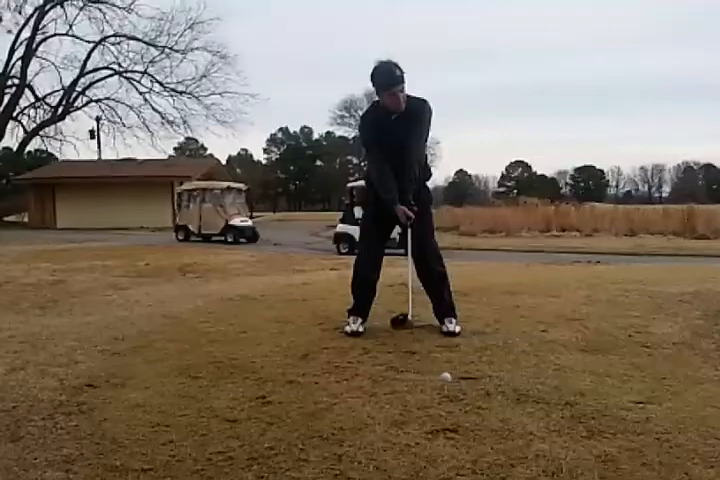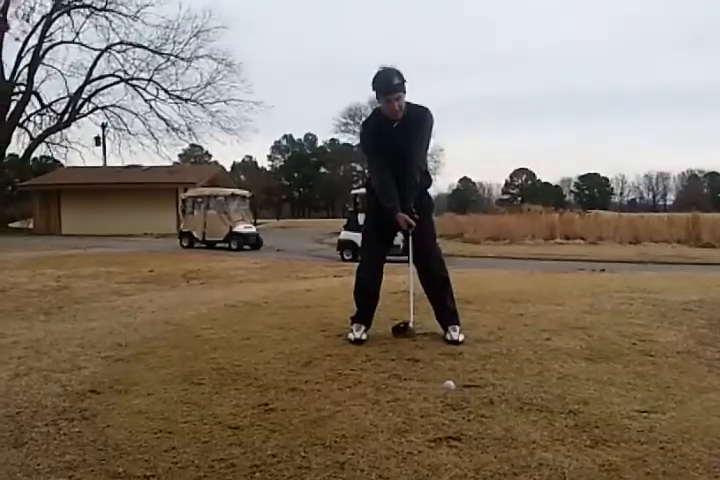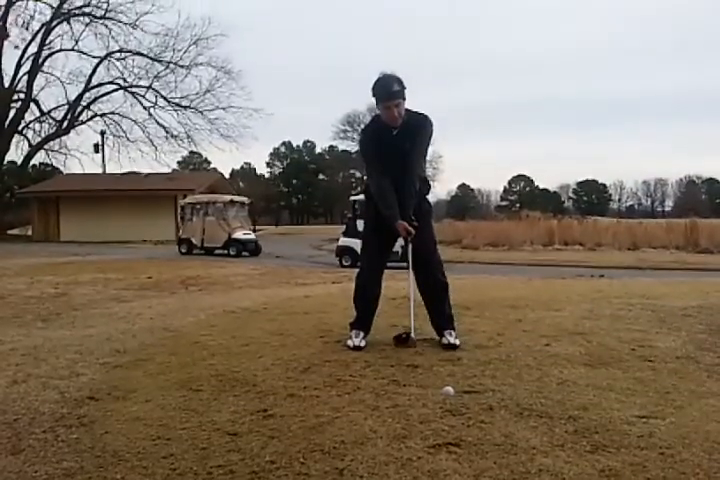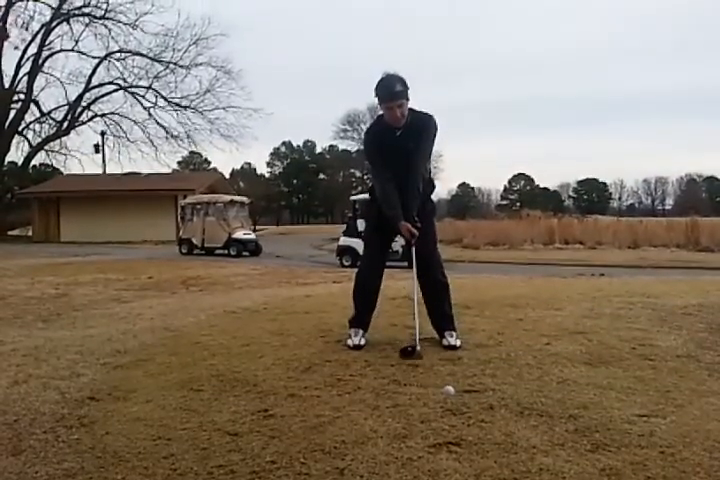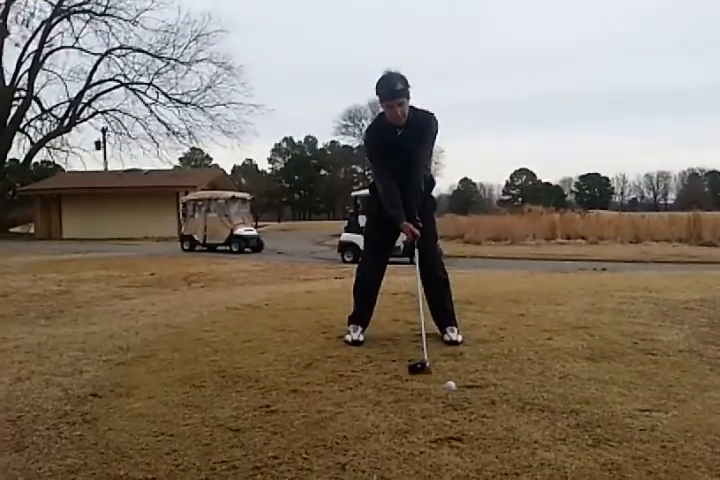
dt=0.5s
person 1, frame 1
left shoulder: (420, 109)
right shoulder: (369, 120)
left elbow: (414, 156)
right elbow: (378, 165)
left wrist: (406, 198)
right wrist: (394, 204)
left hip: (414, 189)
right hip: (380, 192)
left knee: (427, 251)
right knee: (368, 251)
left ankle: (446, 314)
right ankle: (357, 314)
person 1, frame 2
left shoulder: (422, 117)
right shoulder: (370, 127)
left elbow: (415, 164)
right elbow: (378, 173)
left wrist: (408, 206)
right wrist: (395, 212)
left hip: (415, 196)
right hip: (381, 199)
left knee: (430, 258)
right knee: (370, 258)
left ankle: (450, 322)
right ankle: (361, 321)
person 1, frame 3
left shoulder: (421, 124)
right shoulder: (370, 134)
left elbow: (414, 171)
right elbow: (378, 179)
left wrist: (407, 213)
right wrist: (395, 219)
left hip: (415, 202)
right hip: (380, 205)
left knee: (429, 263)
right knee: (370, 265)
left ankle: (445, 327)
right ankle: (360, 327)
person 1, frame 4
left shoulder: (425, 124)
right shoulder: (374, 134)
left elbow: (417, 171)
right elbow: (382, 180)
left wrist: (411, 214)
right wrist: (398, 220)
left hip: (418, 202)
right hip: (383, 203)
left knee: (430, 263)
right knee: (371, 263)
left ankle: (446, 328)
right ankle: (358, 326)
person 1, frame 5
left shoulder: (426, 122)
right shoulder: (374, 133)
left elbow: (419, 170)
right elbow: (384, 179)
left wrist: (412, 215)
right wrist: (400, 220)
left hip: (419, 198)
right hip: (384, 201)
left knee: (431, 259)
right knee: (371, 259)
left ankle: (448, 323)
right ankle: (357, 322)
